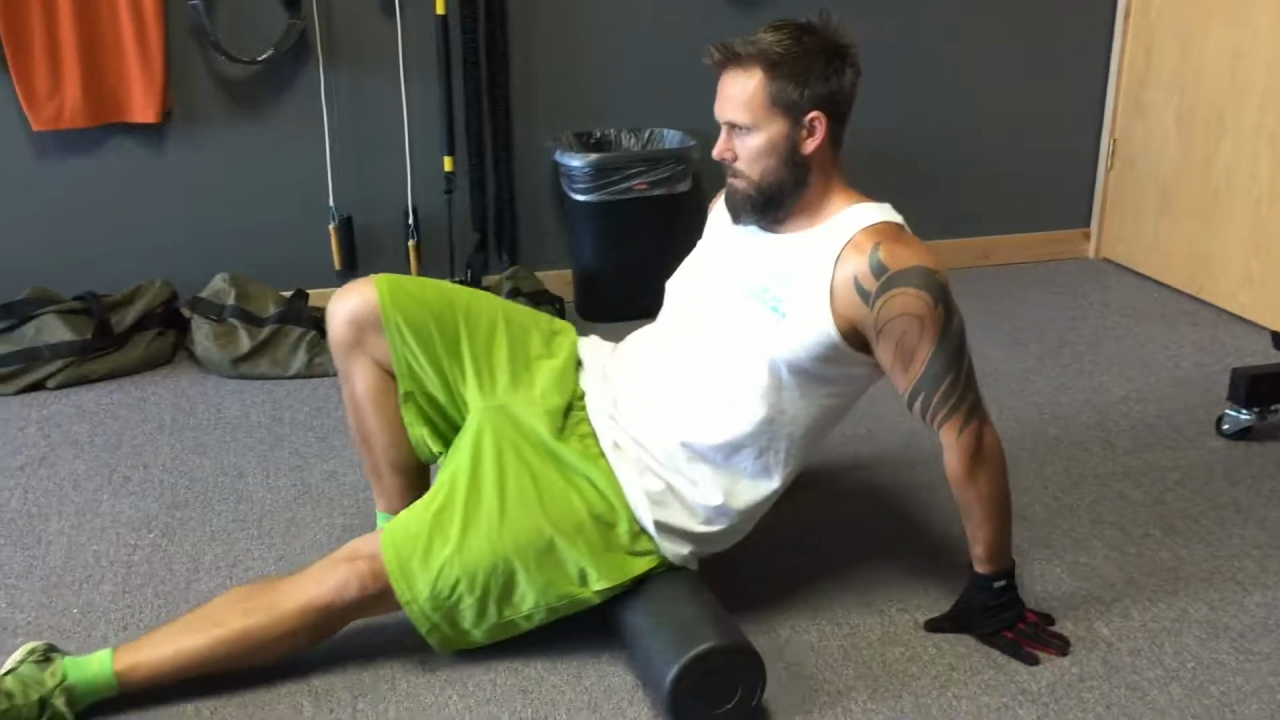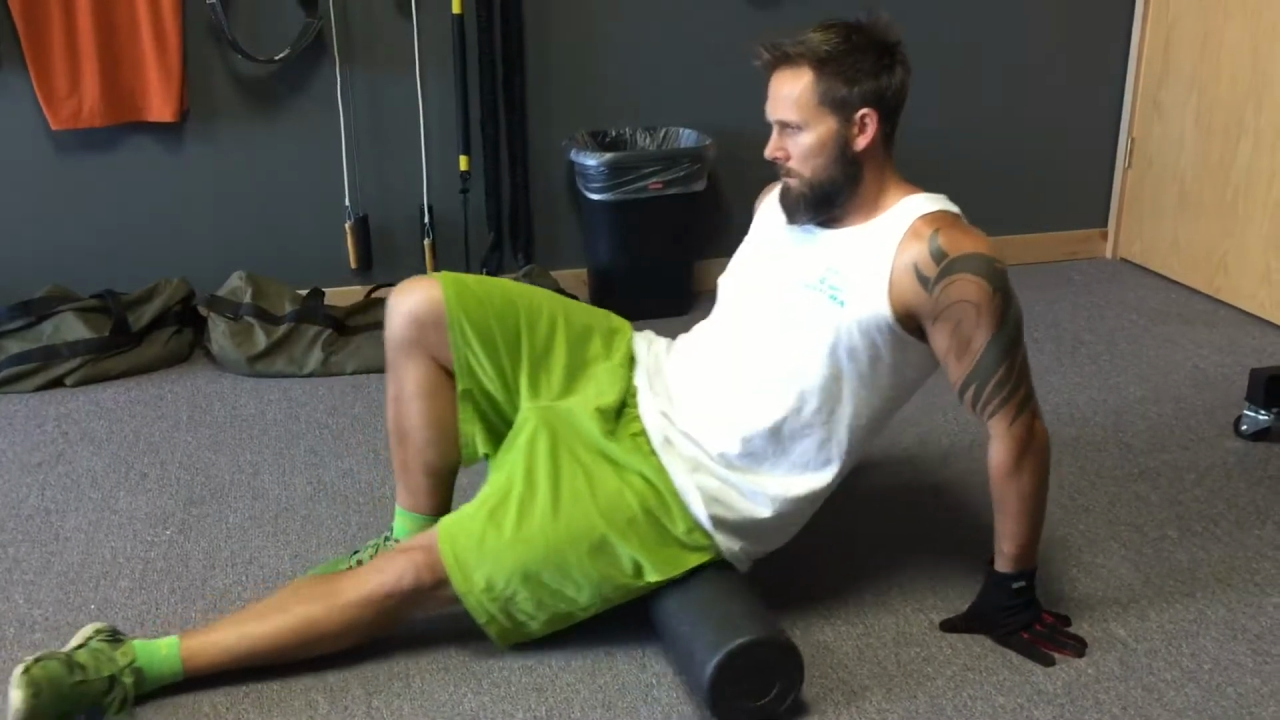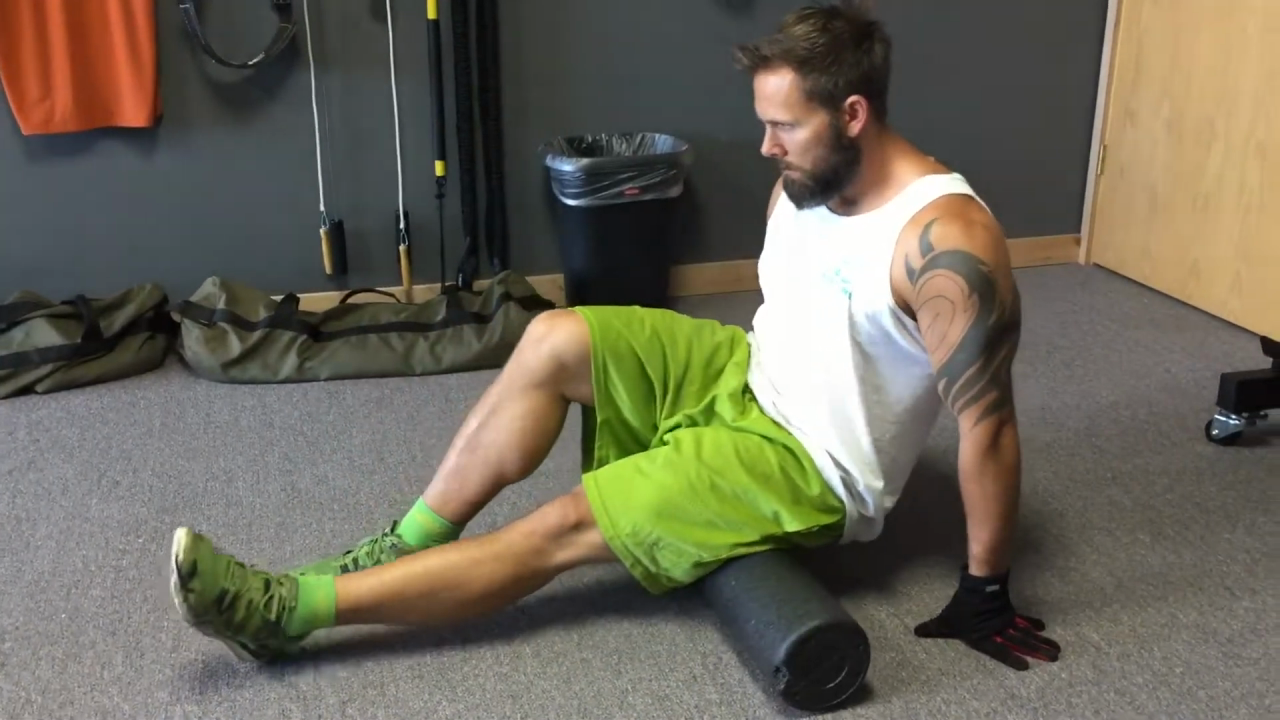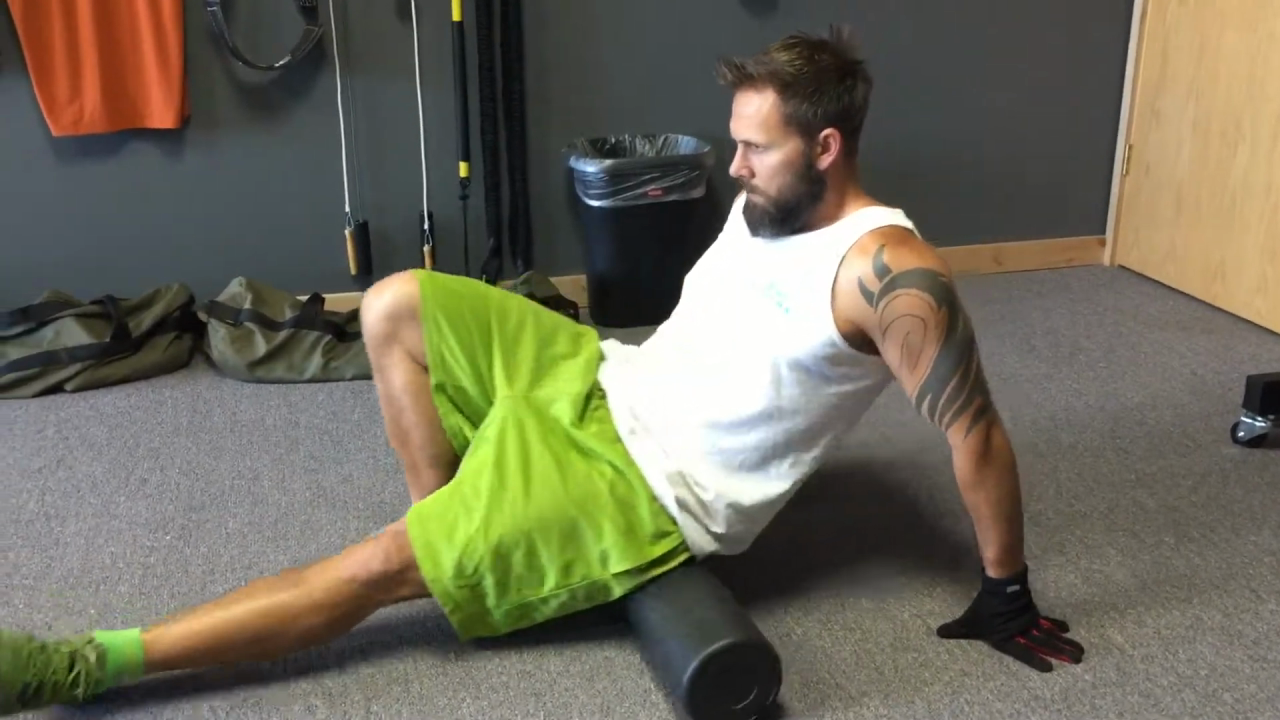
dt=1s
person 1, frame 1
left shoulder: (878, 267)
right shoulder: (742, 201)
left elbow: (966, 432)
left wrist: (993, 591)
left hip: (623, 494)
right hip: (583, 385)
left knee: (348, 582)
right knee: (362, 313)
right ankle: (412, 533)
person 1, frame 2
left shoulder: (935, 255)
right shoulder: (787, 200)
left elbow: (1015, 424)
left wrist: (1011, 589)
left hip: (680, 490)
right hip: (640, 381)
left knee: (420, 576)
right knee: (422, 309)
right ankle: (411, 531)
person 1, frame 3
left shoulder: (943, 241)
right shoulder: (803, 183)
left elbow: (988, 426)
left wrist: (985, 595)
left hip: (811, 469)
right hip: (749, 379)
left knee: (566, 529)
right knee: (556, 343)
left ankle: (291, 608)
right ankle: (412, 543)
person 1, frame 4
left shoulder: (884, 271)
right shoulder: (765, 204)
left elbow: (975, 433)
left wrist: (1005, 595)
left hip: (644, 491)
right hip: (600, 387)
left knee: (378, 568)
right knee: (398, 305)
right ankle: (452, 521)
